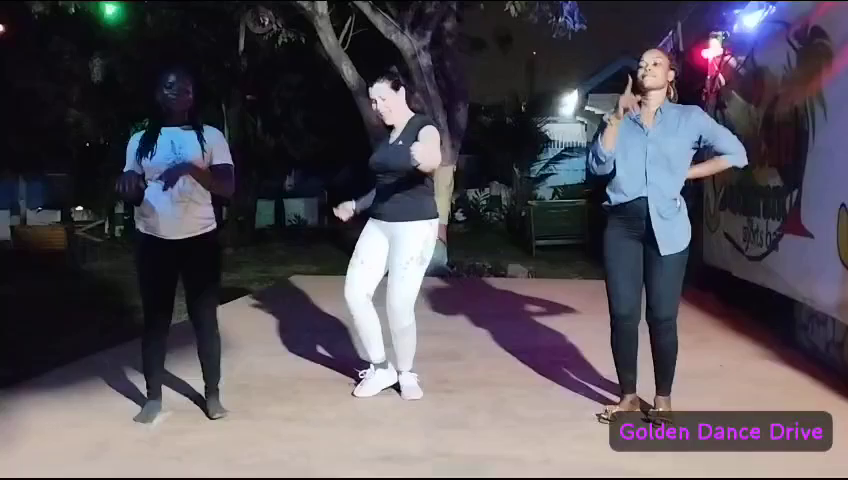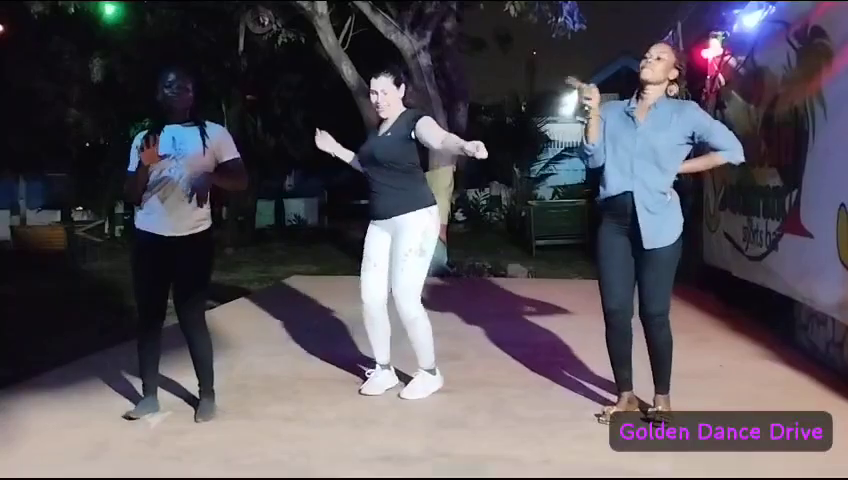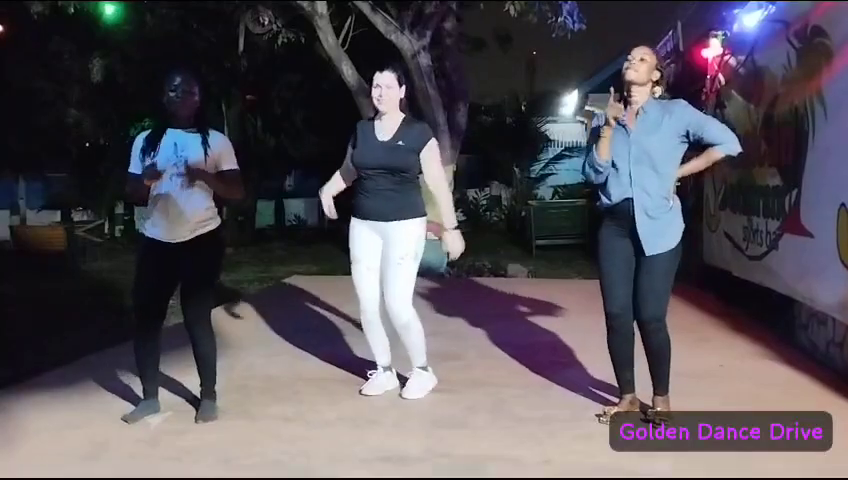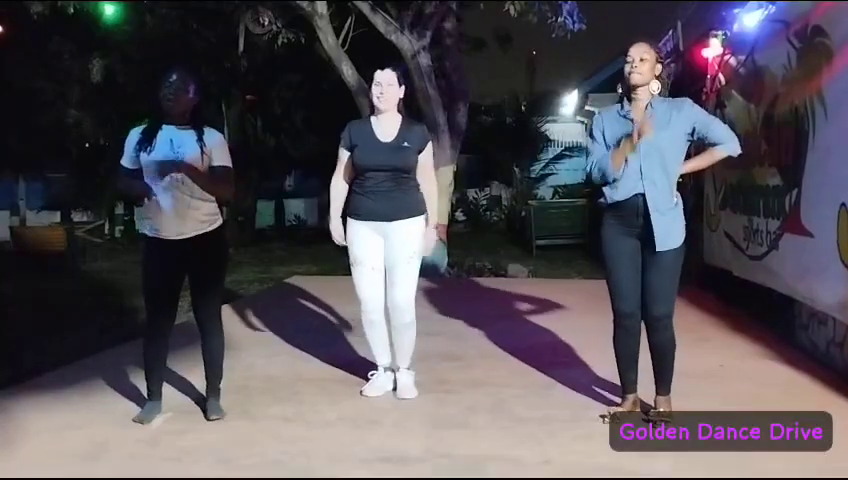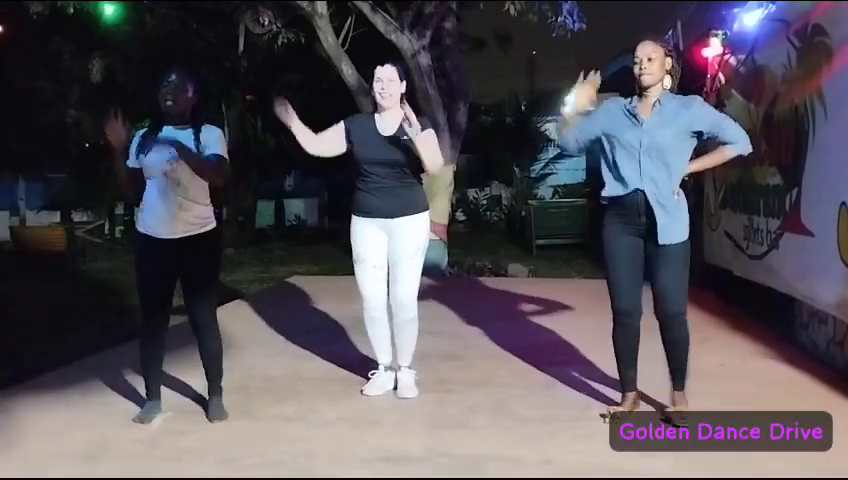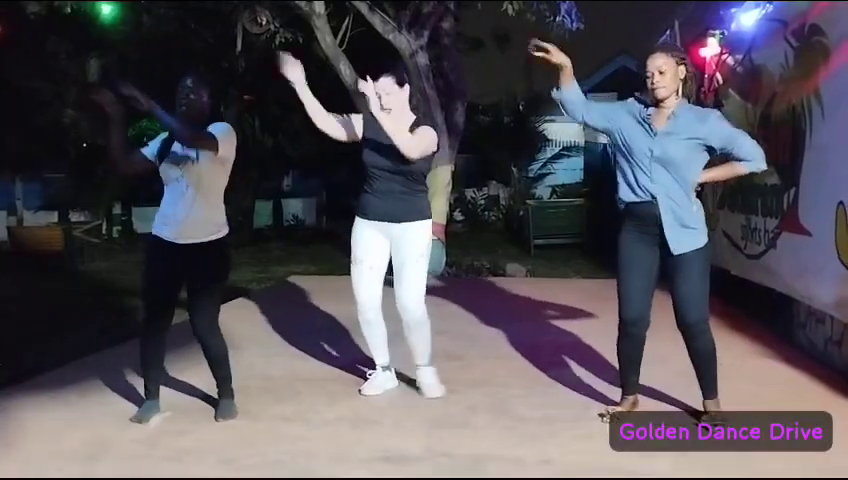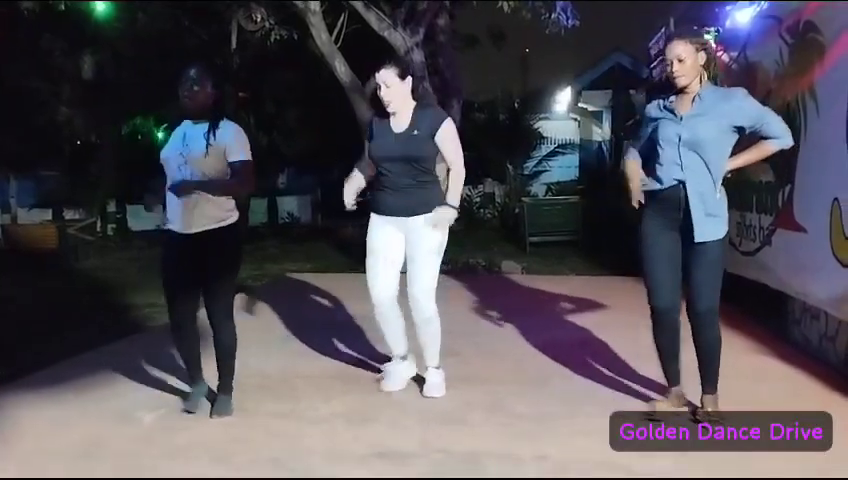
dt=0.3s
person 1, frame 1
left shoulder: (690, 118)
right shoulder: (620, 121)
left elbow: (735, 154)
right elbow: (599, 165)
left wrist: (684, 173)
right wrist: (617, 118)
left hip: (667, 227)
right hip: (622, 225)
left knee: (662, 317)
right knee: (622, 314)
left ankle: (663, 398)
right ankle: (628, 395)
person 1, frame 2
left shoulder: (685, 112)
right shoulder: (614, 112)
left elbow: (732, 150)
right elbow: (593, 158)
left wrist: (677, 167)
right wrist: (594, 111)
left hip: (658, 222)
right hip: (614, 220)
left knee: (654, 313)
right knee: (615, 311)
left ankle: (662, 397)
right ankle: (625, 394)
person 1, frame 3
left shoulder: (676, 112)
right shoulder: (603, 121)
left elbow: (727, 143)
right elbow: (594, 173)
left wrist: (677, 172)
right wrist: (608, 128)
left hip: (658, 226)
right hip: (615, 225)
left knee: (650, 317)
right knee: (616, 314)
left ankle: (661, 397)
right ankle: (627, 396)
person 1, frame 4
left shoulder: (681, 110)
right shoulder: (606, 118)
left elbow: (728, 142)
right elbow: (599, 172)
left wrist: (680, 168)
right wrist: (631, 141)
left hip: (663, 223)
right hip: (619, 222)
left knee: (658, 315)
right knee: (625, 313)
left ankle: (663, 397)
right ankle: (629, 396)
person 1, frame 5
left shoulder: (690, 108)
right shoulder: (614, 111)
left elbow: (739, 142)
right elbow: (569, 141)
left wrist: (687, 167)
right wrist: (576, 109)
left hip: (668, 220)
right hip: (622, 219)
left knee: (672, 311)
right knee: (625, 312)
left ankle: (678, 393)
right ankle: (630, 394)
person 1, frame 6
left shoulder: (704, 121)
right shoulder: (628, 116)
left elbow: (754, 158)
right elbow: (580, 108)
left wrist: (700, 176)
right wrist: (565, 66)
left hip: (684, 230)
right hip: (637, 228)
left knee: (693, 320)
right knee: (632, 319)
left ankle: (711, 401)
right ankle: (629, 396)
person 1, frame 7
left shoulder: (731, 101)
right shoulder: (656, 110)
left elbow: (780, 136)
right elbow: (637, 148)
left wrist: (728, 164)
right wrist: (632, 167)
left hip: (705, 217)
right hip: (659, 215)
left knee: (703, 311)
right knee: (662, 307)
left ankle: (709, 397)
right ankle: (673, 389)
person 2, frame 1
left shoulder: (210, 136)
right shoulder: (140, 140)
left elbow: (226, 186)
right elbow: (131, 196)
left wrist: (190, 168)
right wrist: (128, 187)
left hip: (200, 240)
right hip: (154, 240)
left knee: (205, 318)
right knee: (155, 319)
left ankle: (212, 393)
right ankle: (153, 397)
person 2, frame 2
left shoulder: (213, 133)
right shoulder: (144, 139)
left elbow: (241, 179)
right elbow: (130, 195)
left wrist: (210, 177)
right wrist: (144, 166)
left hip: (193, 238)
right hip: (149, 238)
left knee: (191, 317)
right knee: (149, 316)
left ankle: (207, 394)
right ankle: (149, 396)
person 2, frame 3
left shoulder: (215, 141)
right shoulder: (145, 141)
left elbow: (237, 192)
right elbow: (131, 192)
left wrist: (205, 176)
right wrist: (145, 182)
left hip: (202, 241)
right hip: (156, 241)
left knee: (197, 319)
right knee: (145, 317)
left ankle: (208, 396)
right ankle: (149, 397)
person 2, frame 4
left shoulder: (212, 138)
right shoulder: (140, 137)
left elbow: (227, 190)
right elbow: (124, 182)
left wrist: (186, 169)
right wrist: (139, 188)
left hip: (205, 239)
right hip: (158, 241)
left knee: (208, 317)
right knee: (157, 319)
left ankle: (213, 395)
right ankle: (153, 398)
person 2, frame 5
left shoulder: (210, 134)
right shoulder: (144, 137)
left elbow: (217, 175)
right elbow: (131, 190)
left wrist: (178, 146)
right wrist: (117, 151)
left hip: (198, 239)
right hip: (152, 240)
left knee: (203, 319)
right knee: (152, 320)
left ankle: (215, 395)
right ankle: (153, 398)
person 2, frame 6
left shoulder: (222, 133)
right shoulder: (165, 142)
left elbow: (193, 138)
right elbow: (125, 165)
left wrist: (150, 106)
right wrist: (116, 118)
left hip: (208, 246)
right hip: (164, 243)
left knee: (205, 325)
right knee: (154, 322)
left ankle: (226, 395)
right ankle: (151, 399)
person 2, frame 7
left shoulder: (229, 132)
right shoulder: (172, 132)
left elbow: (244, 182)
left wrist: (200, 185)
right wrist: (161, 195)
left hip: (218, 235)
right hip: (176, 235)
left knee: (220, 314)
right knee: (180, 314)
left ankle: (225, 390)
right ankle: (196, 383)
person 3, frame 1
left shoulder: (423, 128)
right shoulder: (388, 137)
left elbow: (432, 160)
left wrist: (424, 159)
right wrist: (357, 205)
left hip: (415, 226)
right hip: (379, 225)
left knee: (399, 306)
right knee: (355, 292)
left ankle: (406, 374)
right ankle: (381, 368)
person 3, frame 2
left shoulder: (414, 121)
right shoulder: (378, 129)
left elbow: (440, 138)
left wrist: (467, 146)
right wrist: (336, 149)
left hip: (415, 218)
right hip: (381, 222)
left knee: (405, 299)
right knee: (371, 297)
left ankle: (429, 373)
right ankle: (384, 369)
person 3, frame 3
left shoulder: (419, 132)
right shoulder: (362, 130)
left elbow: (437, 181)
right elbow: (349, 170)
left wrist: (450, 226)
right wrist: (330, 188)
left hip: (405, 224)
right hip: (365, 225)
left knee: (397, 303)
right knee: (367, 302)
left ankle: (423, 372)
right ankle: (384, 371)
person 3, frame 4
left shoulder: (417, 133)
right shoulder: (354, 131)
left elbow: (427, 182)
right elbow: (341, 178)
left wrist: (432, 225)
right wrist: (335, 217)
left hip: (406, 224)
right hip: (363, 225)
left knee: (401, 302)
right knee: (370, 303)
left ankle: (404, 372)
right ankle: (383, 371)
person 3, frame 5
left shoulder: (419, 128)
right shoulder: (356, 124)
left elbow: (432, 163)
right elbow: (317, 146)
left wrist: (414, 130)
right wrist: (292, 122)
left hip: (410, 220)
right hip: (367, 221)
left knee: (403, 299)
right knee: (372, 299)
left ankle: (406, 371)
right ankle: (385, 369)
person 3, frame 6
left shoulder: (425, 131)
right shoulder: (367, 123)
left elbow: (411, 148)
right elbow: (326, 122)
left wrist: (382, 111)
right wrist: (300, 85)
left hip: (412, 225)
right hip: (369, 224)
left knee: (410, 303)
right knee: (366, 301)
left ankle: (426, 371)
right ankle: (382, 370)
person 3, frame 7
left shoulder: (434, 118)
right shoulder: (376, 124)
left elbow: (457, 164)
left wrist: (450, 203)
right wrist: (354, 182)
left hip: (426, 217)
right hip: (384, 219)
left knee: (421, 297)
right knee: (380, 294)
left ankle: (434, 370)
right ankle: (401, 360)
